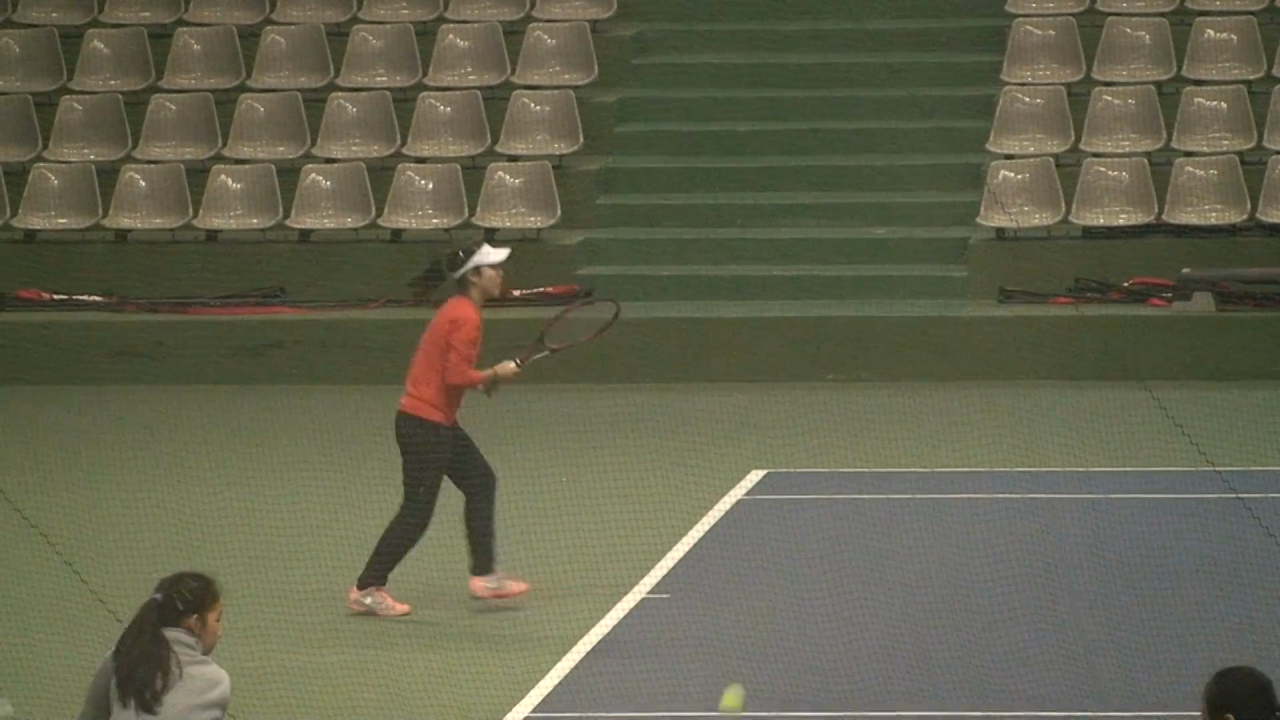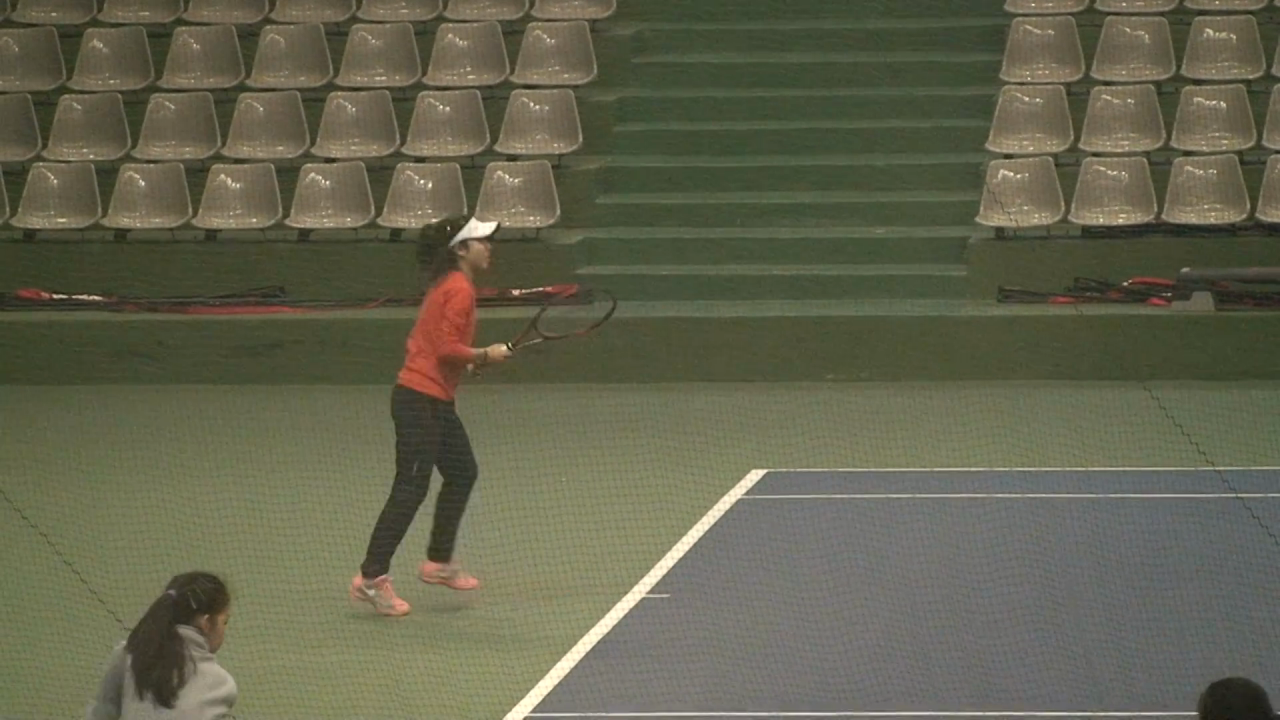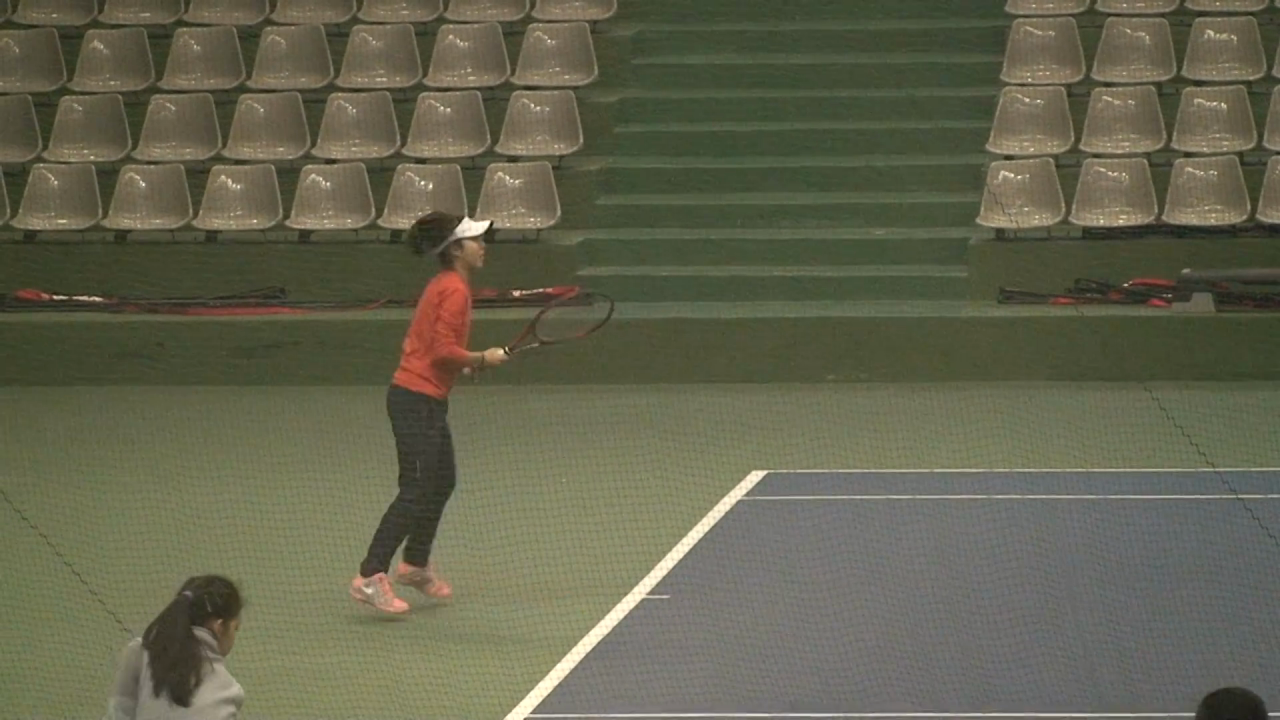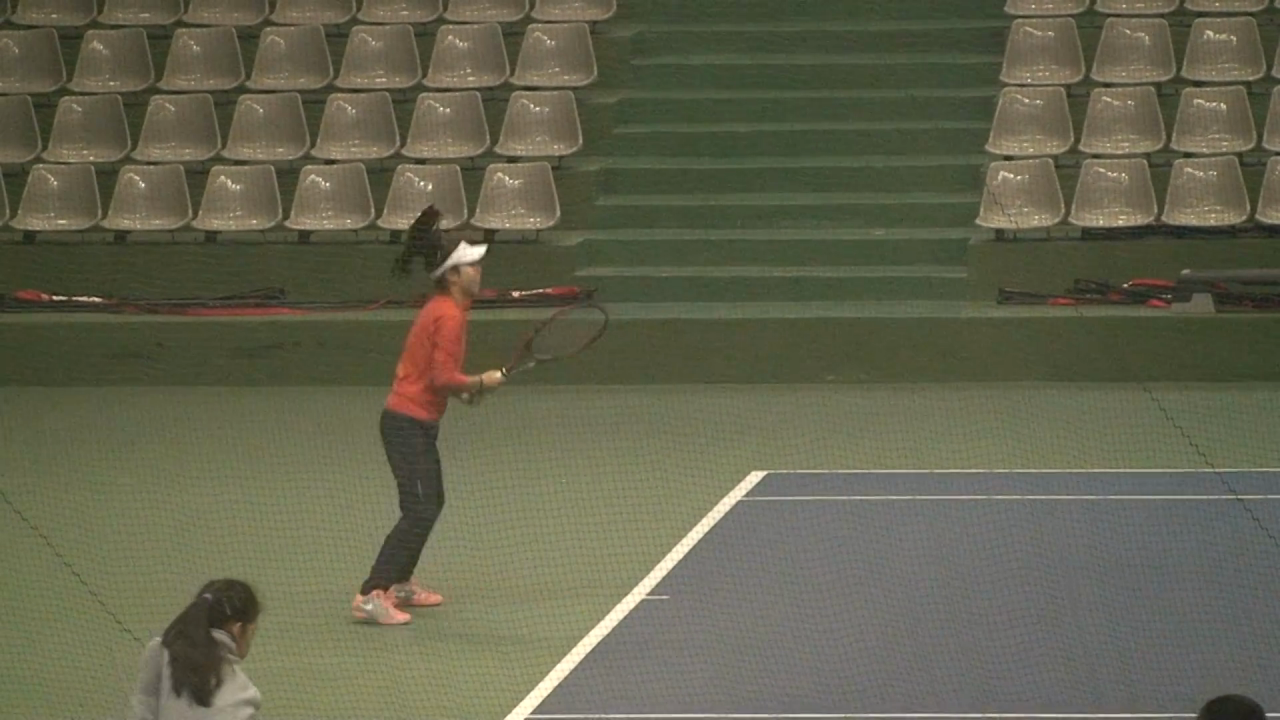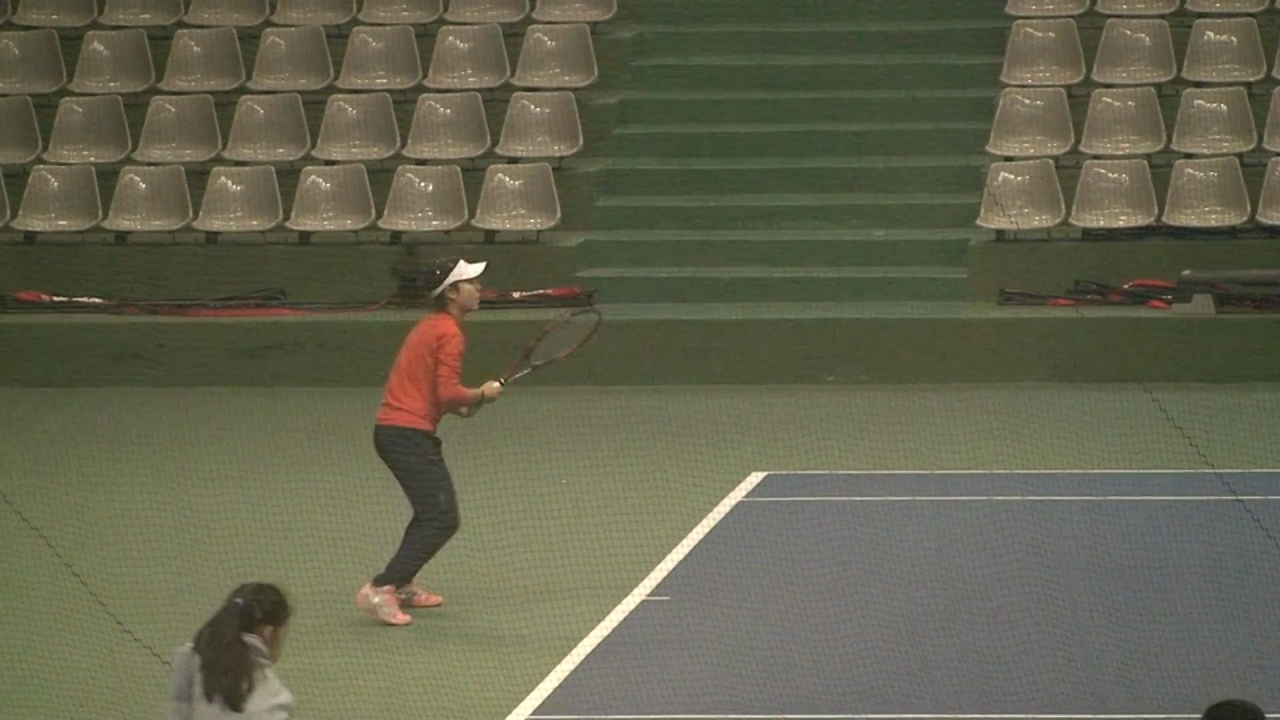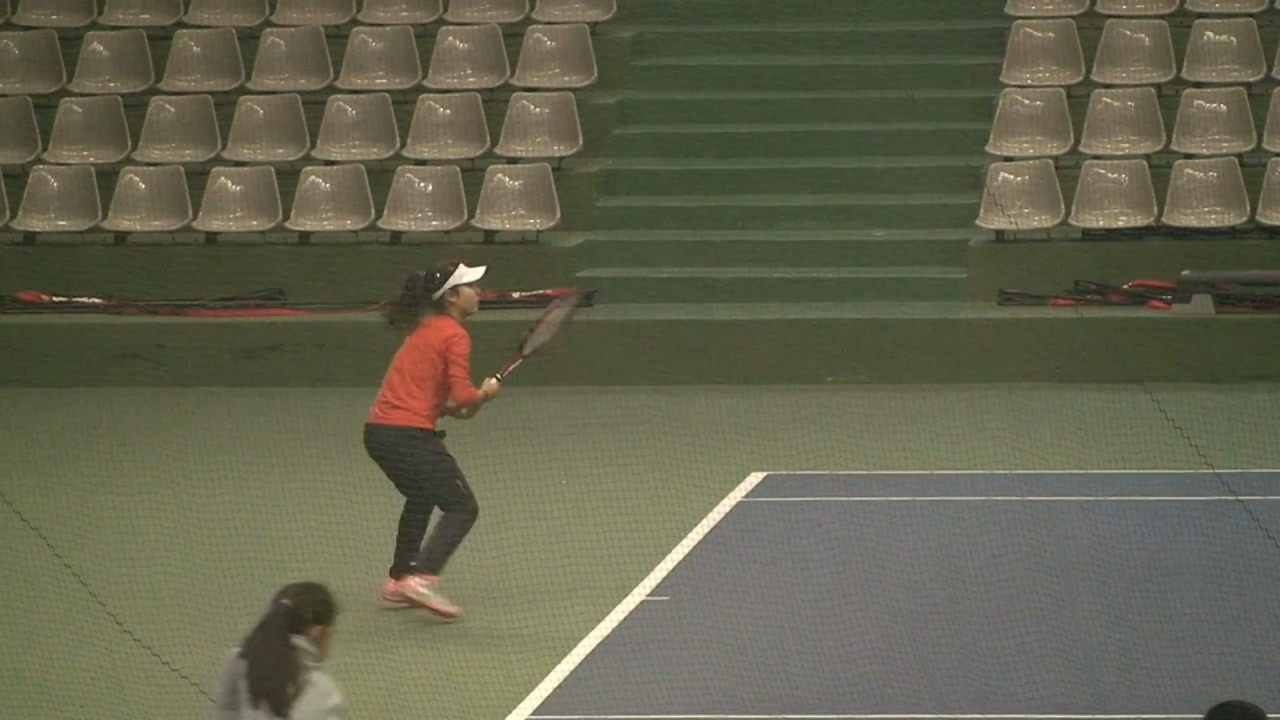
dt=0.1s
person 1, frame 1
left shoulder: (455, 310)
right shoulder: (467, 317)
right elbow: (456, 376)
left wrist: (482, 378)
right wrist: (495, 374)
left hip: (435, 421)
right hip: (425, 424)
left knee: (482, 484)
right knee: (416, 512)
left ankle: (485, 576)
right ankle: (367, 590)
person 1, frame 2
left shoulder: (449, 285)
right shoulder: (460, 290)
right elbow: (447, 347)
left wrist: (471, 359)
right wrist: (486, 355)
left hip: (432, 399)
right hip: (421, 401)
left knee: (463, 473)
right knee: (409, 491)
left ankle: (440, 562)
right ankle: (371, 578)
person 1, frame 3
left shoulder: (445, 285)
right shoulder: (455, 290)
right elbow: (443, 350)
left wrist: (468, 362)
right wrist: (482, 358)
left hip: (425, 398)
right hip: (416, 400)
left knee: (442, 482)
right knee: (416, 492)
left ankle: (414, 565)
right ankle: (370, 576)
person 1, frame 4
left shoulder: (439, 308)
right shoulder: (450, 315)
right elbow: (442, 377)
left wrist: (464, 387)
right wrist: (481, 382)
left hip: (409, 420)
right hip: (409, 424)
left knee: (429, 502)
right knee: (419, 513)
left ankle: (400, 583)
right ankle: (369, 596)
person 1, frame 5
left shoulder: (431, 325)
right shoulder: (450, 333)
right elbow: (448, 393)
left wrist: (461, 404)
right wrist: (483, 394)
left hip: (392, 429)
right hip: (408, 435)
left knee: (433, 513)
right knee: (443, 520)
left ankle: (401, 587)
right ankle: (379, 589)
person 1, frame 6
left shoulder: (423, 329)
right shoulder: (453, 334)
right elbow: (463, 393)
left wrist: (454, 408)
right wrist: (486, 389)
left hip: (378, 431)
right hip: (407, 436)
left knee: (421, 499)
right knee: (464, 508)
left ankle: (399, 580)
right ankle: (422, 579)
